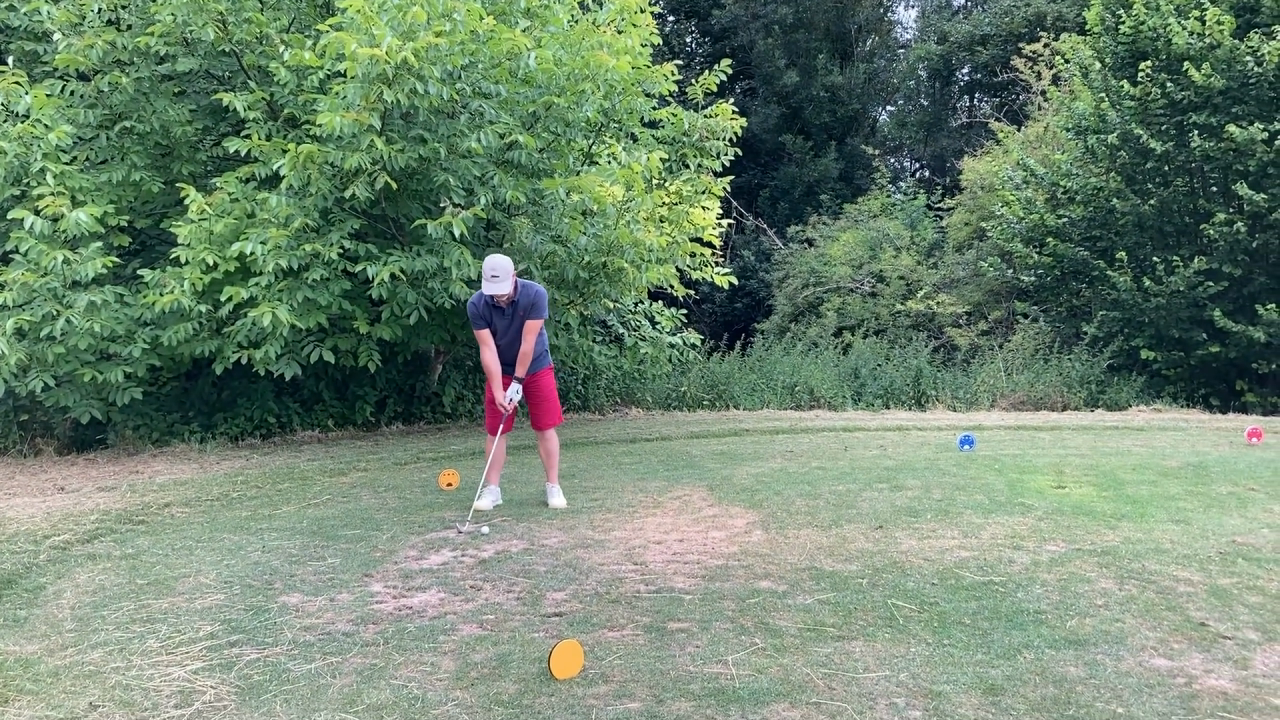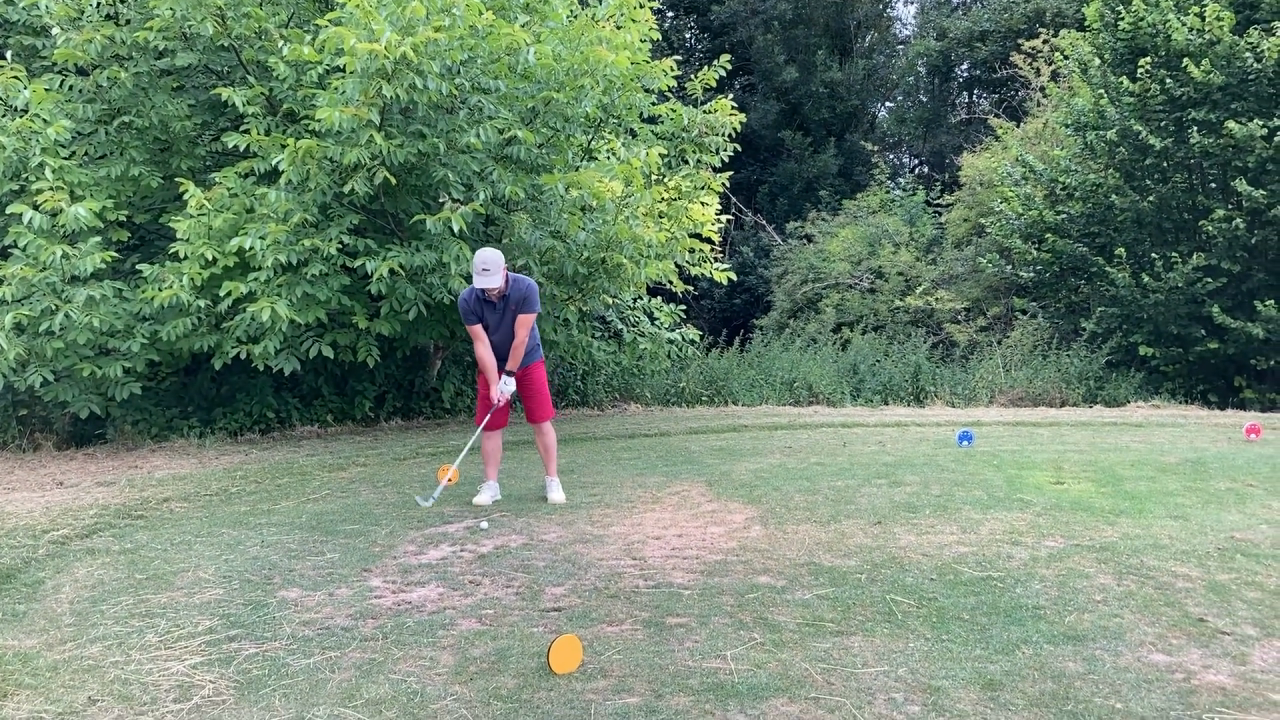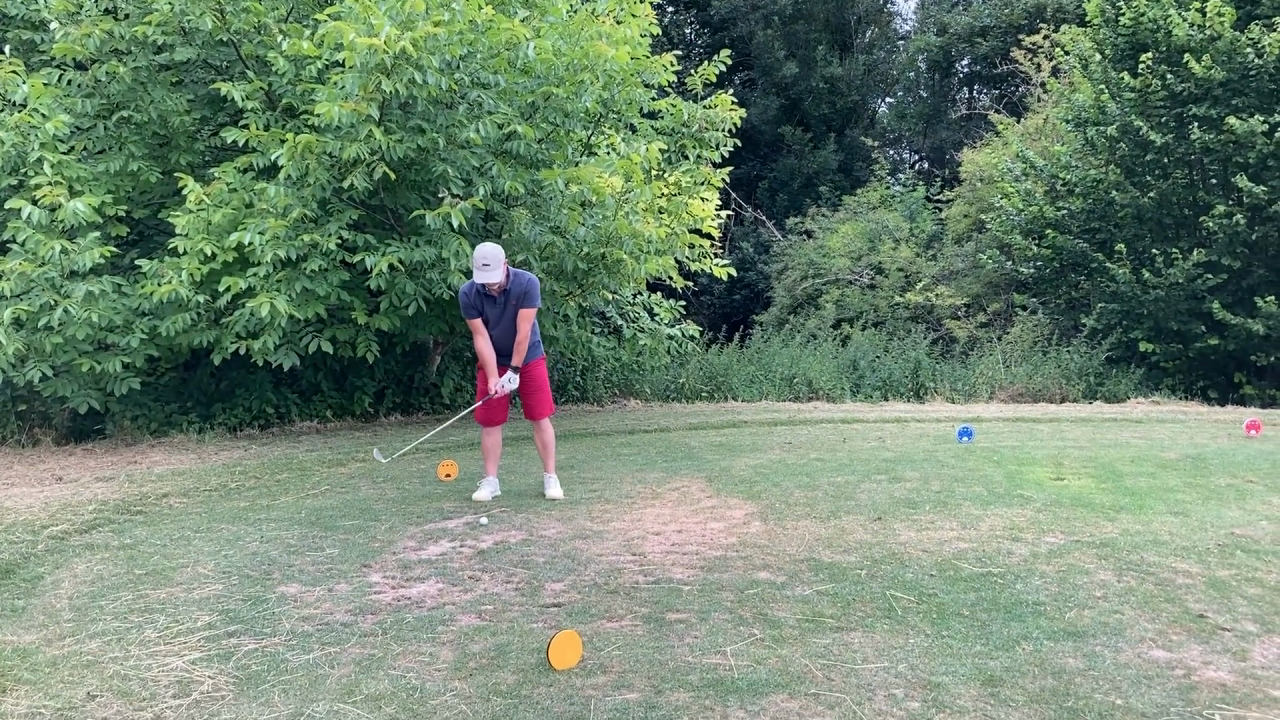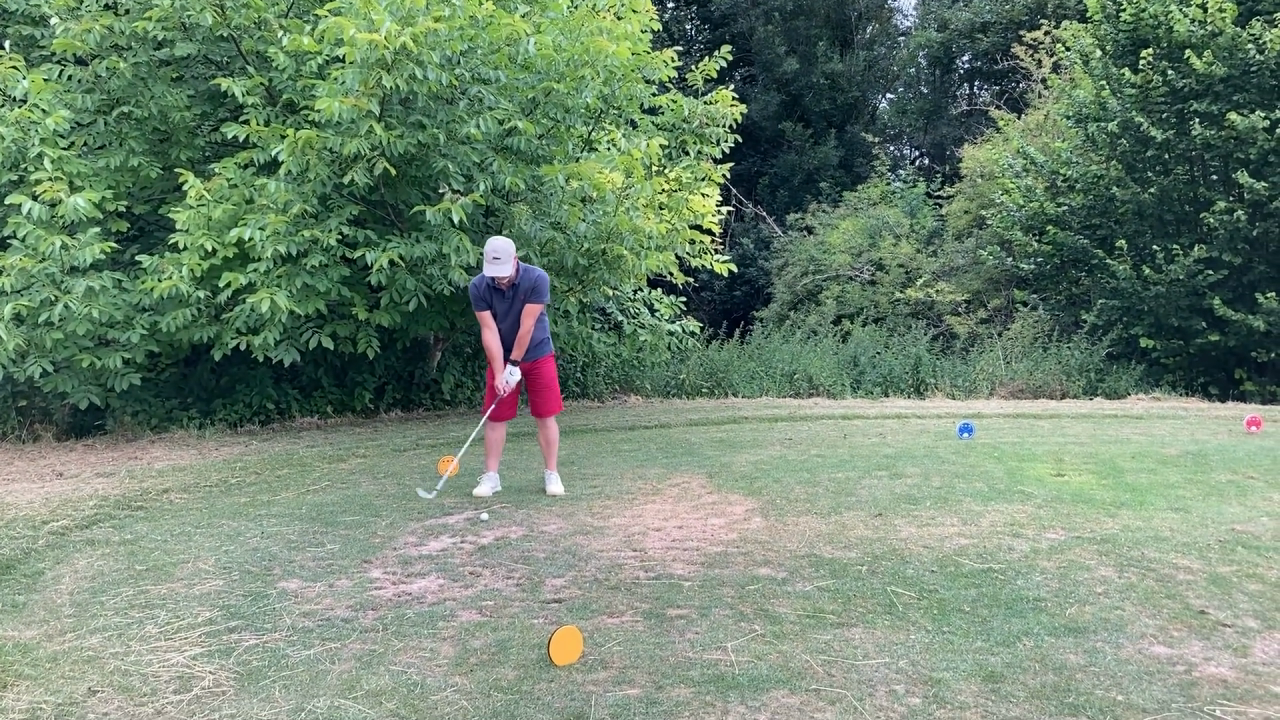
dt=0.2s
person 1, frame 1
left shoulder: (535, 294)
right shoulder: (476, 304)
left elbow: (528, 343)
right elbow: (488, 349)
left wrist: (517, 382)
right wrist: (498, 391)
left hip: (537, 369)
right hip: (500, 372)
left knee: (546, 428)
right knee: (496, 431)
left ankle: (553, 486)
right ankle: (492, 489)
person 1, frame 2
left shoulder: (527, 288)
right shoulder: (467, 299)
left elbow: (521, 337)
right elbow: (481, 344)
left wrist: (510, 376)
right wrist: (494, 384)
left hip: (528, 362)
right hip: (491, 367)
left knee: (542, 421)
right knee: (491, 426)
left ankle: (552, 481)
right ankle: (490, 484)
person 1, frame 3
left shoulder: (528, 283)
right shoulder: (468, 293)
left elbow: (524, 331)
right elbow: (481, 338)
left wrist: (513, 371)
right wrist: (494, 377)
left hip: (530, 359)
right hip: (492, 363)
left knee: (540, 418)
right knee: (490, 423)
left ankle: (550, 477)
right ankle: (490, 480)
person 1, frame 4
left shoulder: (537, 279)
right shoulder: (478, 286)
left elbow: (527, 326)
right elbow: (489, 331)
left wrist: (514, 365)
right wrist: (500, 372)
left hip: (538, 355)
right hip: (500, 357)
left knee: (545, 416)
right knee: (496, 417)
left ankle: (551, 474)
right ankle: (491, 476)
